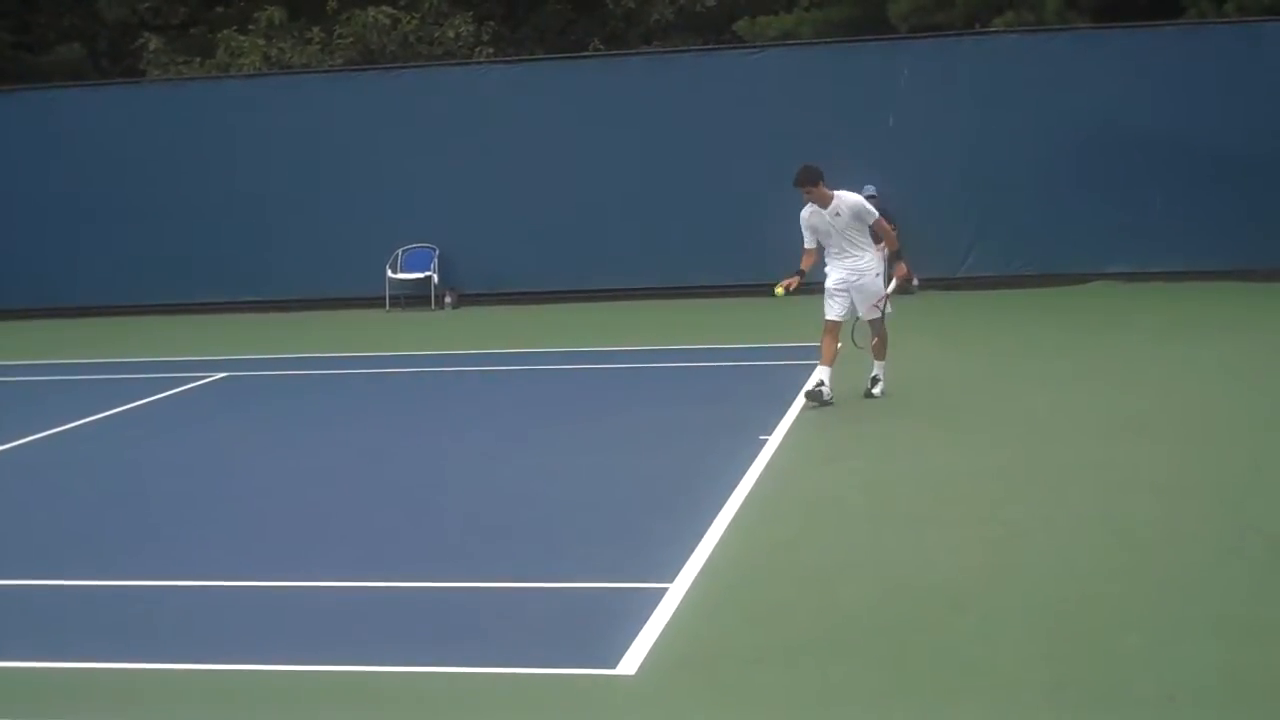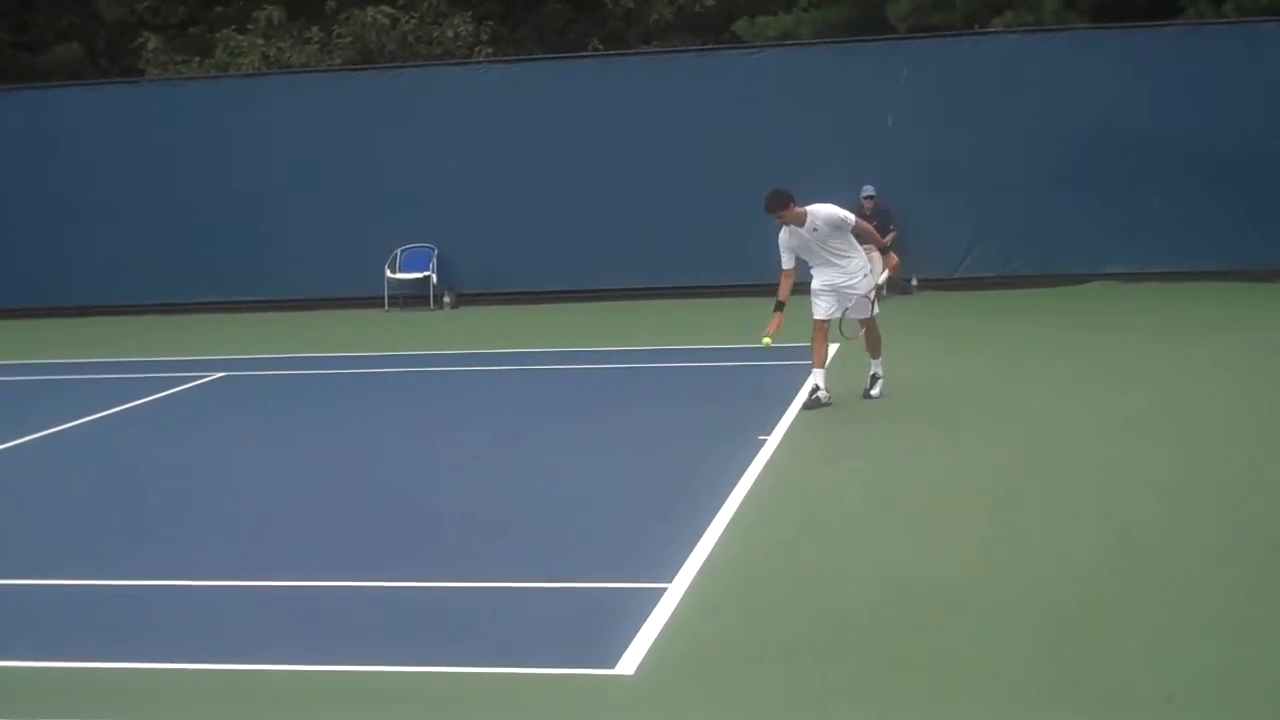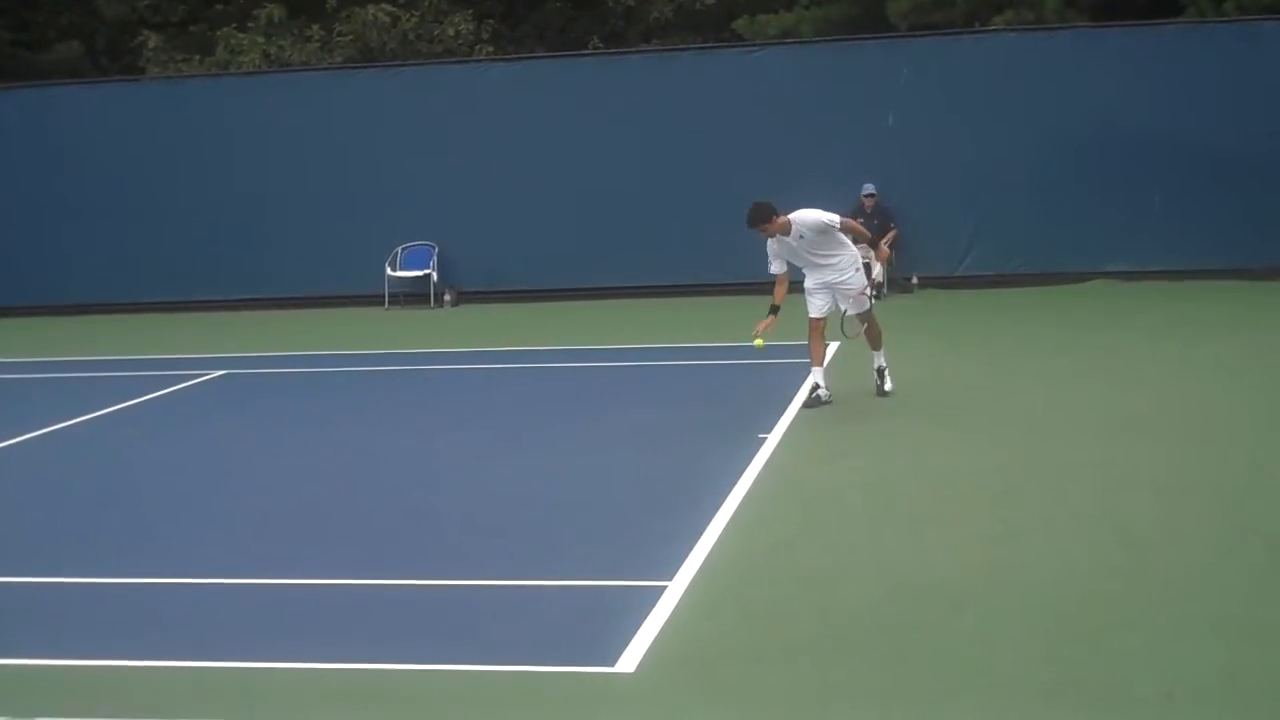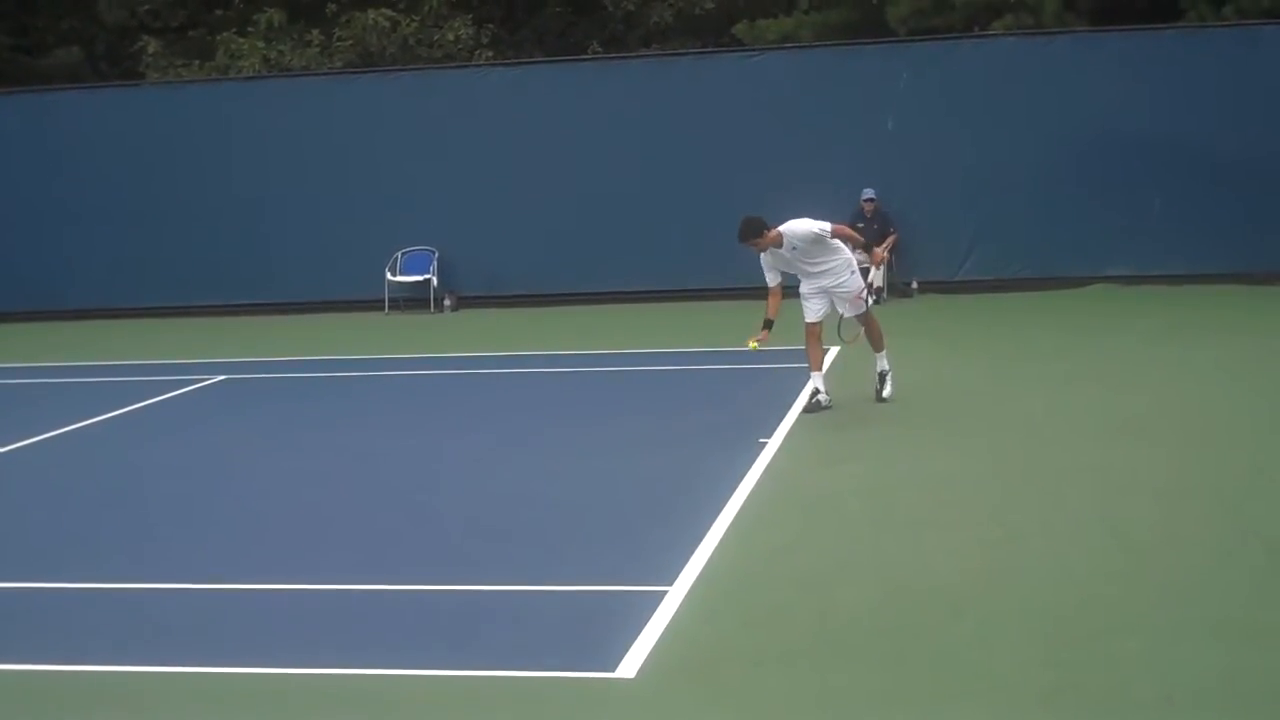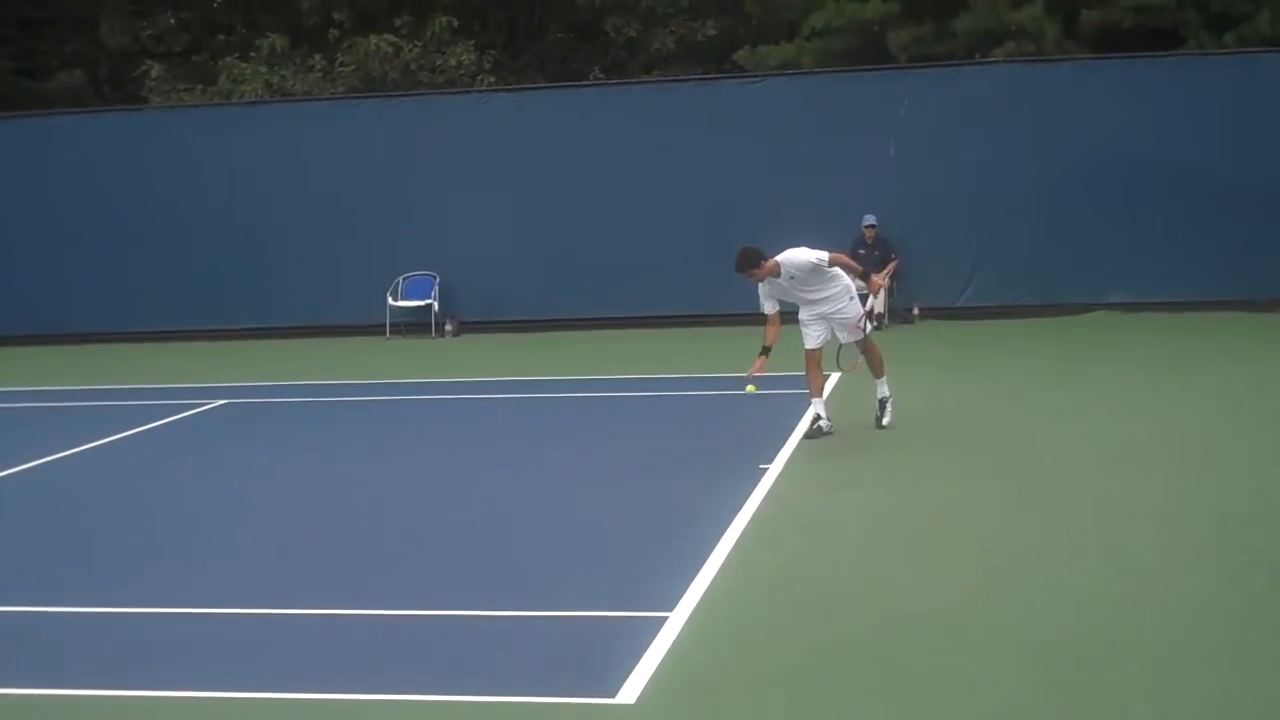
dt=0.2s
person 1, frame 1
left shoulder: (853, 202)
right shoulder: (807, 216)
left elbow: (884, 229)
right elbow: (810, 252)
left wrist: (897, 260)
right wrist: (798, 275)
left hip: (866, 269)
right hip: (836, 274)
left knee: (876, 323)
right knee: (831, 327)
left ankle: (878, 376)
right ankle: (823, 385)
person 1, frame 2
left shoulder: (826, 213)
right shoulder: (785, 237)
left elbow: (863, 227)
right elbow: (788, 275)
right wrist: (778, 310)
left hip: (854, 271)
right hip: (823, 278)
left knee: (868, 323)
right knee: (819, 328)
left ankle: (876, 374)
right ankle: (820, 388)
person 1, frame 3
left shoulder: (810, 218)
right shoulder: (773, 246)
left elbow: (849, 225)
right elbow: (782, 281)
right wrist: (772, 315)
left hip: (846, 268)
right hip: (816, 277)
left knee: (867, 318)
right knee: (815, 326)
left ankle: (880, 367)
right ankle: (820, 387)
person 1, frame 4
left shoulder: (800, 229)
right shoulder: (767, 258)
left elbow: (841, 231)
right elbow: (775, 294)
left wrist: (871, 250)
right wrist: (766, 328)
left hip: (841, 270)
right hip: (812, 283)
left knee: (866, 319)
right knee: (812, 331)
left ankle: (883, 370)
right ankle: (820, 392)
person 1, frame 5
left shoulder: (796, 259)
right shoulder: (765, 288)
left elbow: (839, 259)
right elbow: (773, 323)
left wrist: (868, 279)
right wrist: (763, 356)
left hip: (840, 296)
right hip: (811, 309)
left knee: (865, 345)
right knee: (812, 358)
left ankle: (883, 396)
right ankle: (821, 418)
